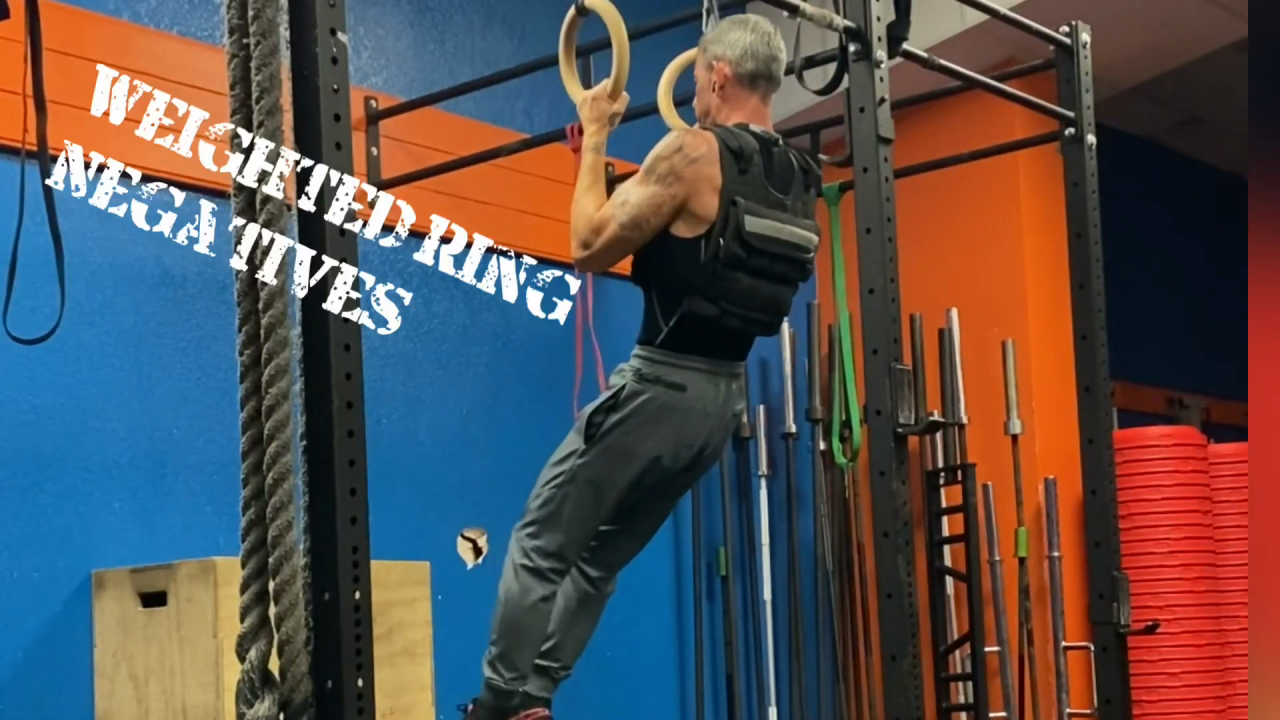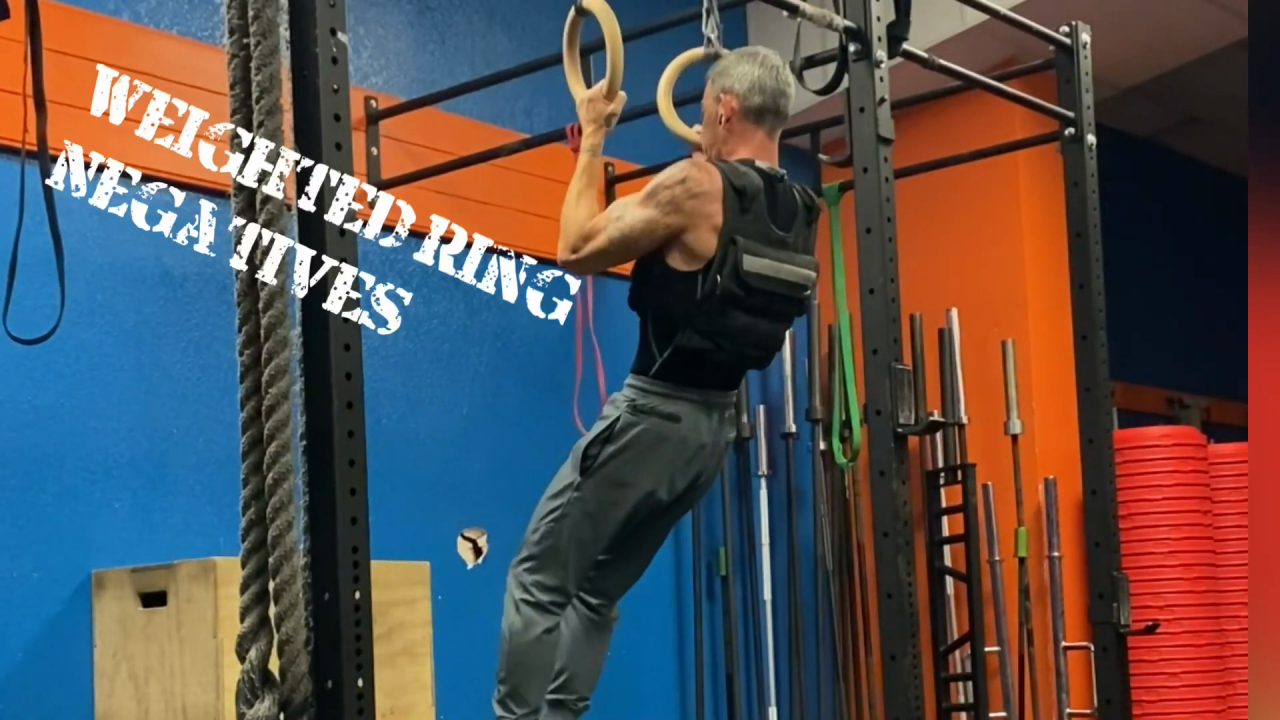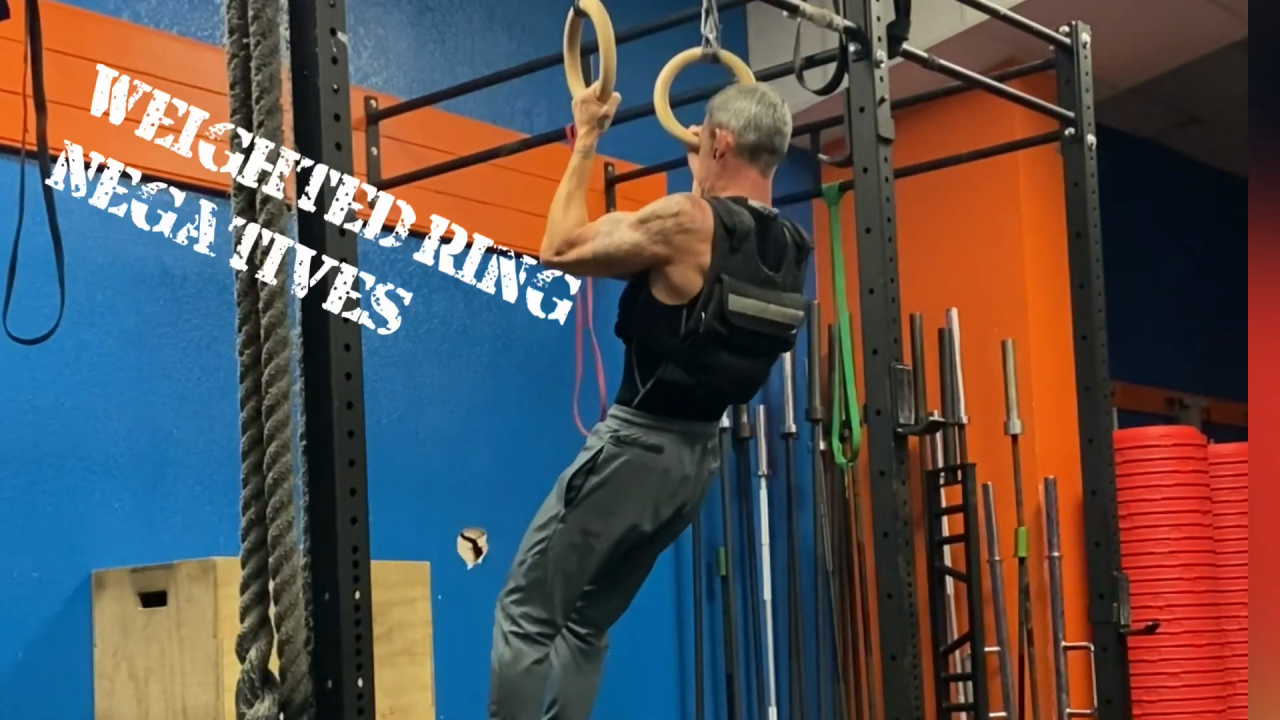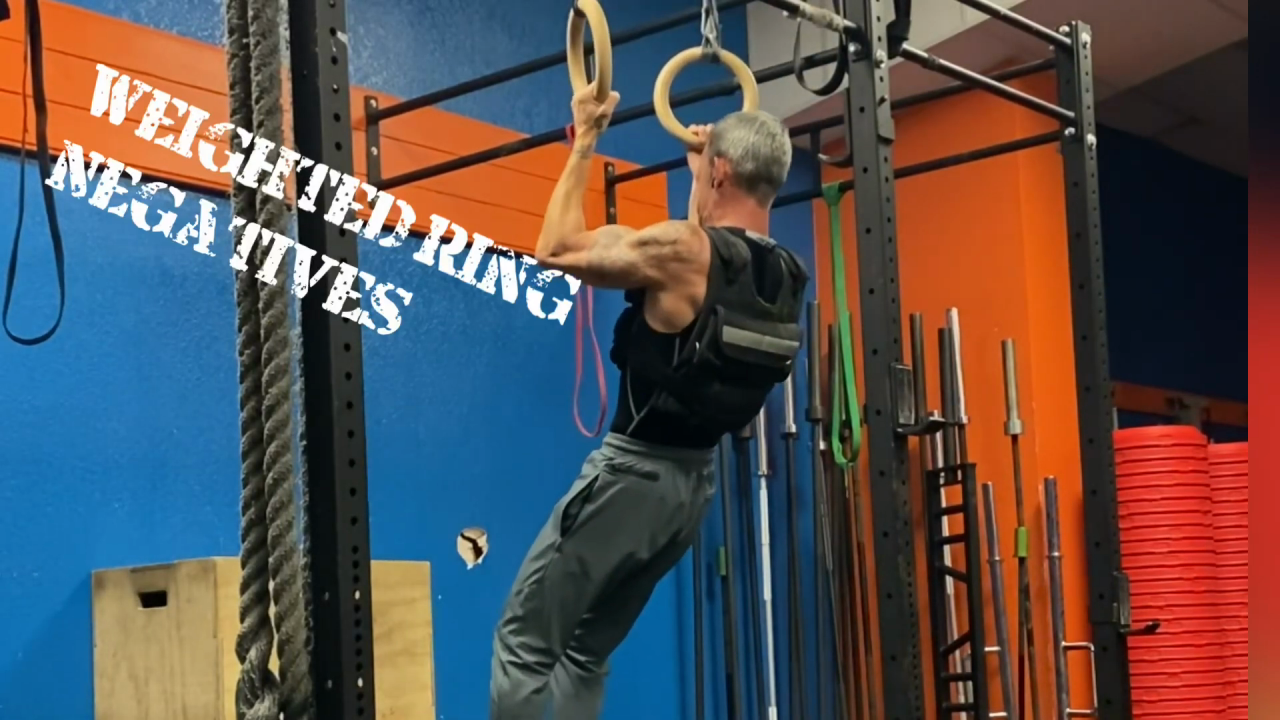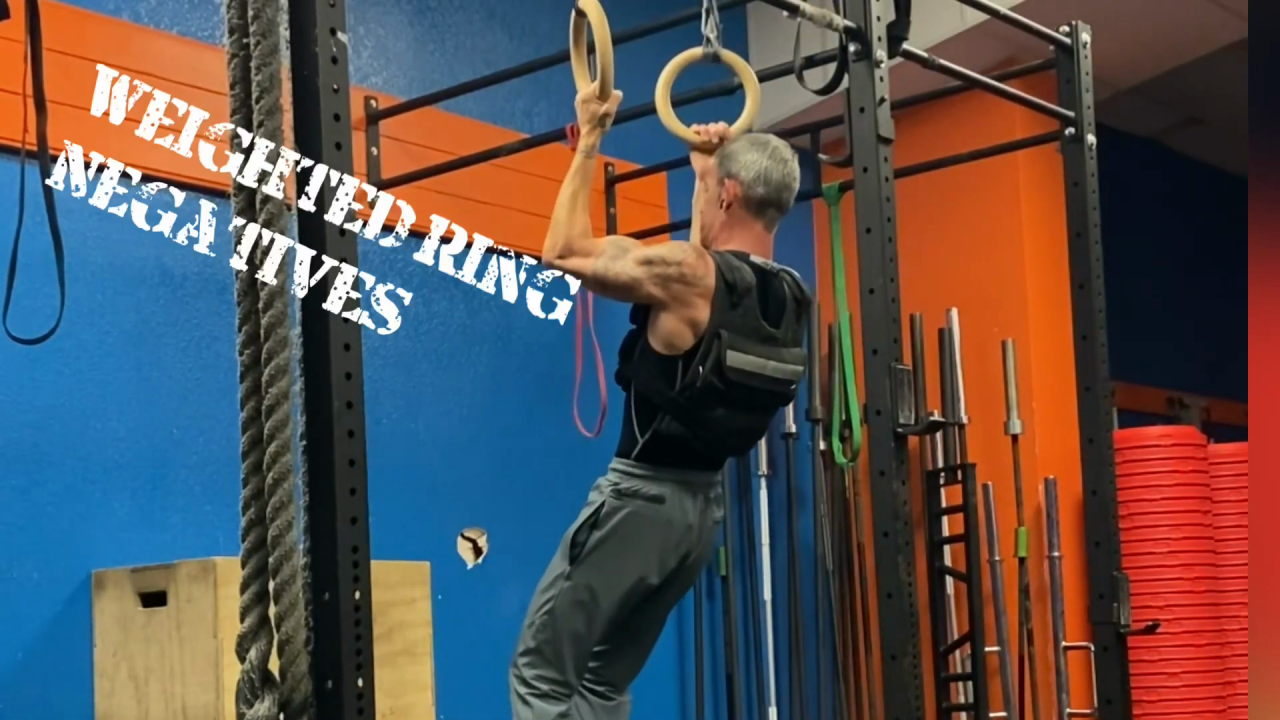
dt=0.4s
person 1, frame 1
left shoulder: (693, 151)
right shoulder: (796, 180)
left elbow: (590, 247)
left wrist: (595, 138)
left hip: (661, 386)
right hip: (721, 394)
left knee: (540, 548)
right knee: (597, 556)
person 1, frame 2
left shoulder: (697, 185)
right shoulder: (798, 212)
left elbow: (576, 249)
left wrist: (592, 138)
left hip: (652, 415)
right hip: (713, 422)
left knee: (539, 582)
right knee: (596, 591)
person 1, frame 3
left shoulder: (688, 220)
right shoulder: (788, 248)
left elbow: (559, 249)
left wrist: (585, 141)
right wrist: (700, 172)
left hip: (635, 446)
right hip: (696, 453)
left knee: (527, 614)
right knee: (585, 622)
person 1, frame 4
left shoulder: (685, 250)
right shoulder: (785, 276)
left elbow: (555, 249)
left wrist: (585, 140)
right wrist: (698, 172)
left hip: (631, 475)
right hip: (692, 481)
left knee: (525, 643)
right knee: (584, 652)
person 1, frame 5
left shoulder: (688, 274)
right shoulder: (789, 298)
left elbow: (564, 251)
left wrist: (588, 142)
right wrist: (704, 170)
left hip: (639, 499)
right hip: (701, 504)
